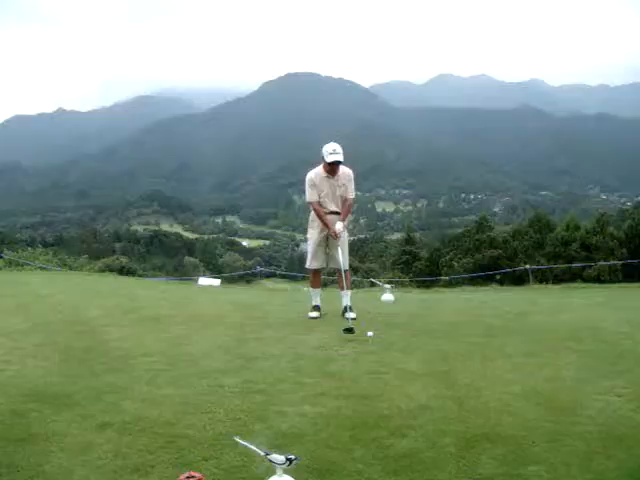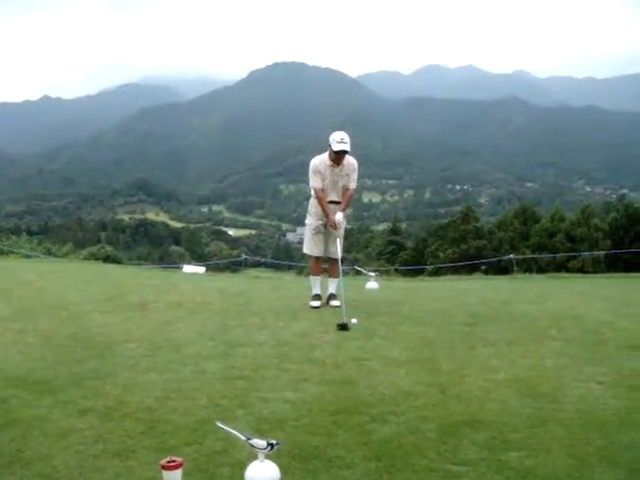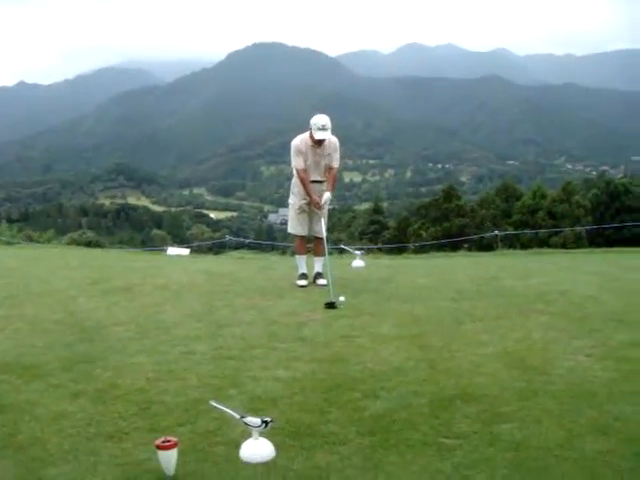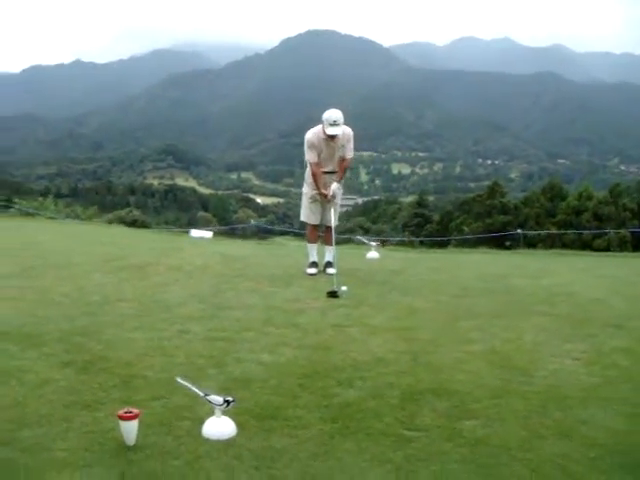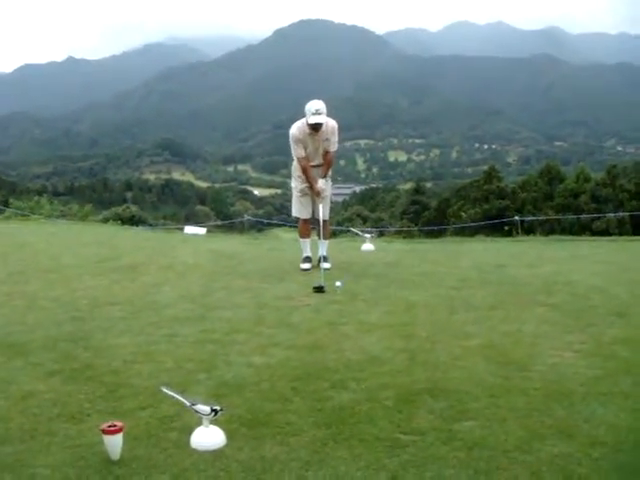
dt=1s
person 1, frame 1
left shoulder: (348, 174)
right shoulder: (312, 176)
left elbow: (349, 200)
right elbow: (315, 205)
left wrist: (340, 222)
right wrist: (329, 226)
left hip: (340, 221)
right hip: (319, 221)
left knee: (343, 265)
right knee: (315, 266)
left ankle: (347, 305)
right ankle: (316, 304)
person 1, frame 2
left shoulder: (352, 163)
right shoulder: (316, 163)
left elbow: (350, 190)
right elbow: (319, 192)
left wrist: (340, 212)
right wrist: (329, 216)
left hip: (339, 209)
right hip: (318, 208)
left knee: (335, 255)
right knee: (315, 253)
left ankle: (332, 292)
right ankle: (316, 293)
person 1, frame 3
left shoulder: (333, 142)
right shoulder: (298, 143)
left elbow: (333, 169)
right elbow: (301, 173)
left wrist: (328, 192)
right wrist: (311, 197)
left hip: (322, 188)
right hip: (301, 188)
left knee: (320, 233)
right knee: (299, 232)
left ankle: (318, 271)
right ankle: (302, 272)
person 1, frame 4
left shoulder: (347, 133)
right shoulder: (311, 136)
left elbow: (346, 160)
right elbow: (314, 165)
left wrist: (335, 183)
right wrist: (321, 189)
left hip: (335, 179)
right hip: (314, 179)
left knee: (331, 223)
right knee: (312, 222)
left ankle: (329, 260)
right ankle: (312, 260)
person 1, frame 5
left shoulder: (332, 126)
right shoulder: (296, 131)
left elbow: (330, 154)
right elbow: (302, 161)
left wrist: (322, 180)
right wrist: (313, 185)
left hip: (323, 173)
right hip: (302, 174)
left knee: (324, 216)
right knee: (304, 216)
left ankle: (323, 254)
right ankle: (306, 255)
